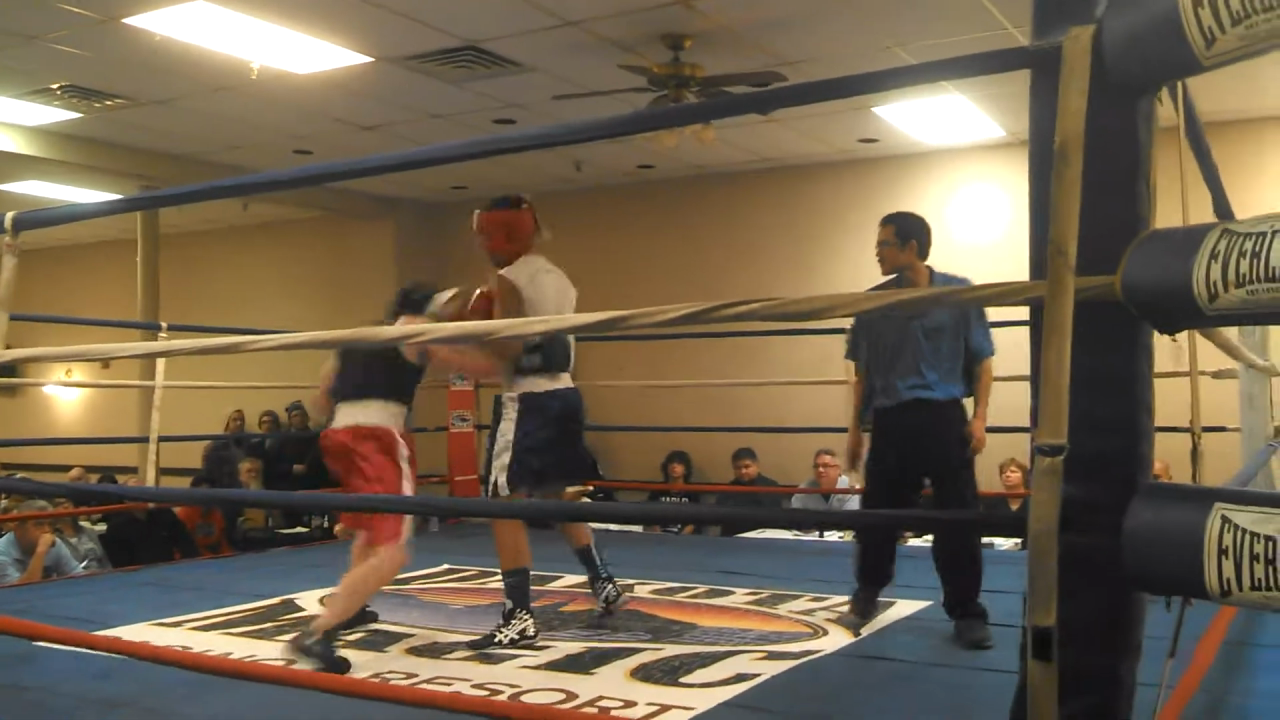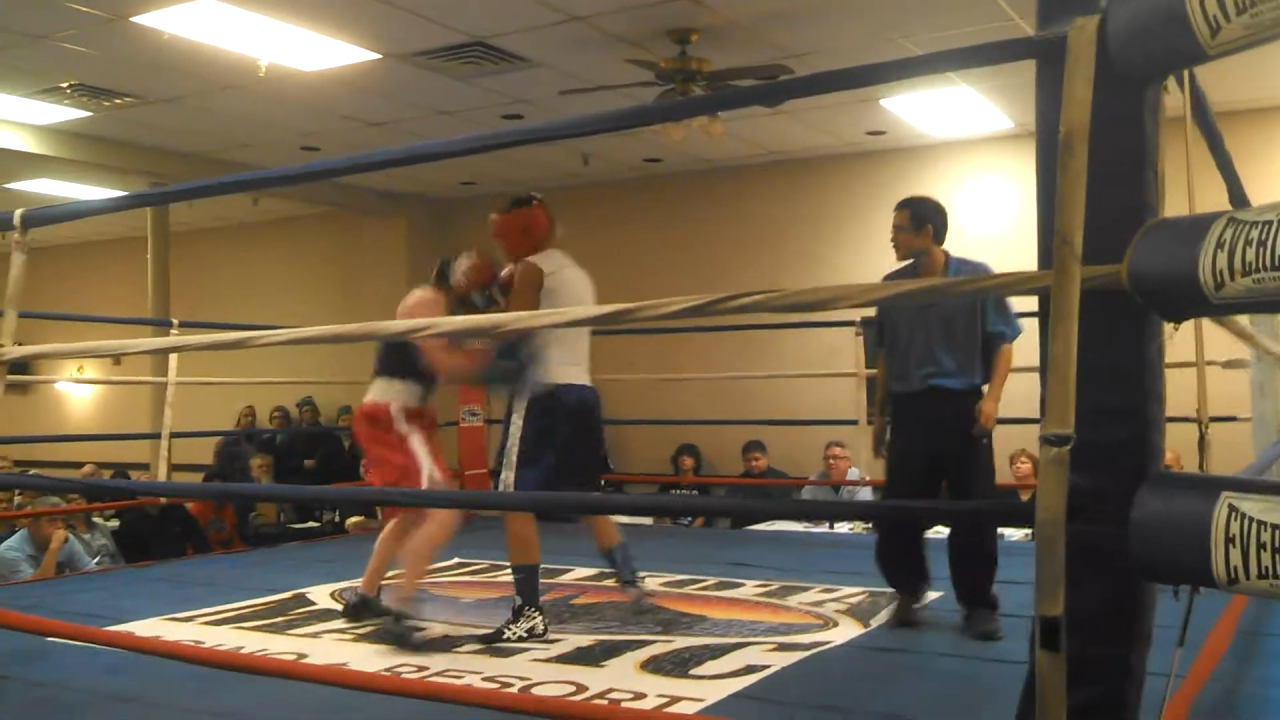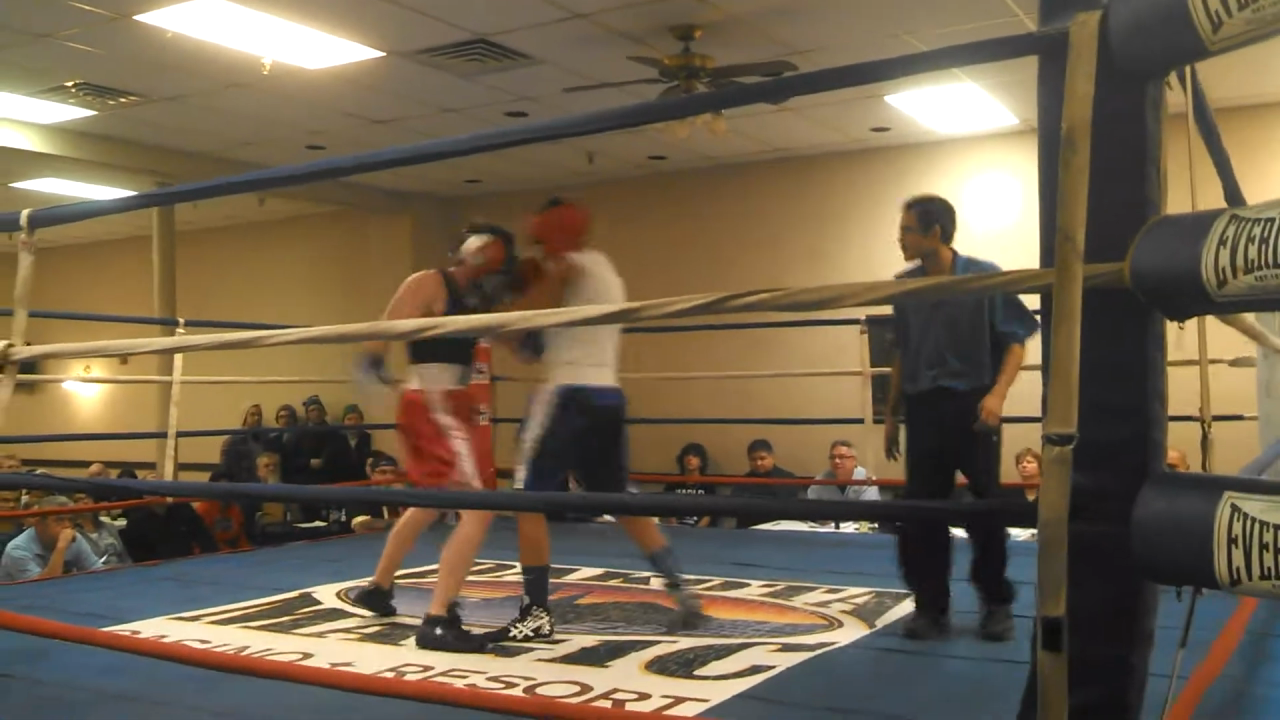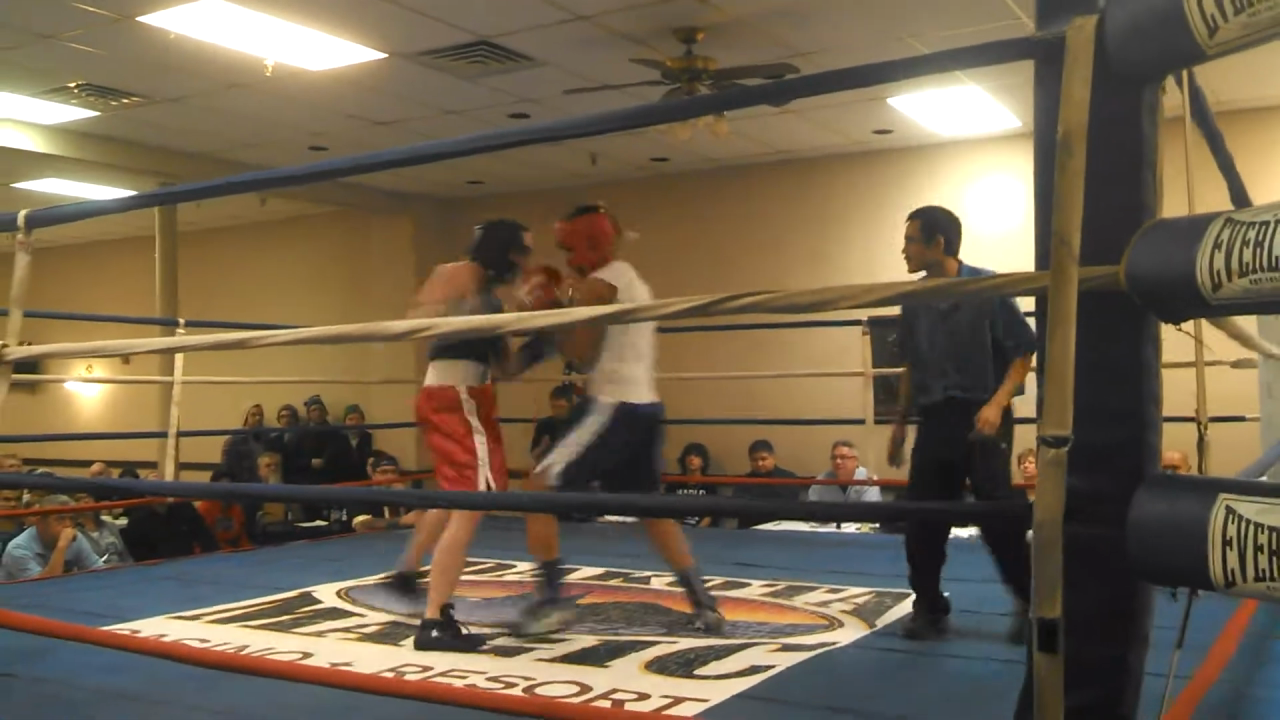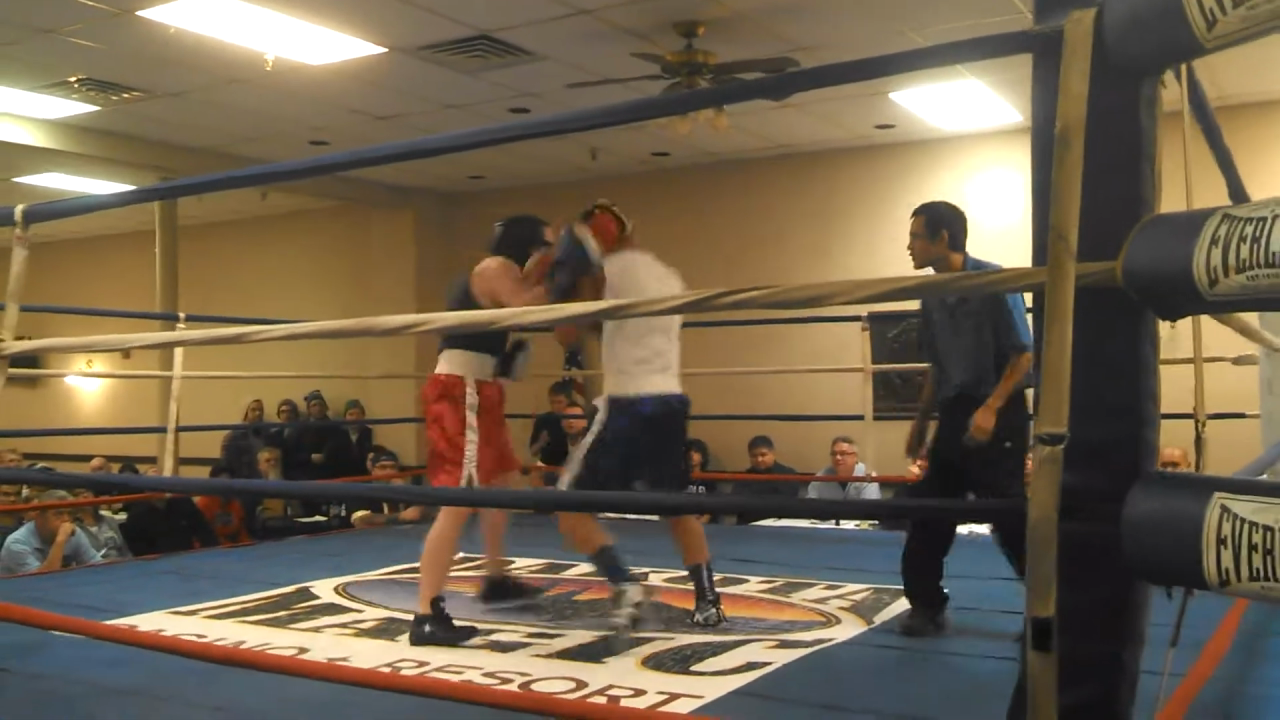
dt=0.1s
person 1, frame 1
left shoulder: (508, 281)
right shoulder: (561, 281)
left elbow: (506, 351)
left hip: (526, 401)
right hip: (564, 397)
left knee: (505, 507)
right knee: (553, 497)
left ankle: (519, 618)
right ankle: (602, 582)
person 1, frame 2
left shoulder: (531, 269)
right shoulder: (578, 276)
left hip: (542, 395)
right hip: (582, 394)
left knee: (517, 504)
right knee: (582, 498)
left ankle: (529, 615)
right ankle: (631, 581)
person 1, frame 3
left shoulder: (568, 266)
right shoulder: (607, 275)
left hip: (568, 396)
right hip: (607, 396)
left ankle: (537, 614)
right ankle: (679, 592)
person 1, frame 4
left shoulder: (602, 284)
right shoulder: (633, 284)
left elbow: (580, 354)
left hip: (614, 411)
right hip: (645, 410)
left knee: (538, 493)
right knee: (652, 511)
left ankle: (550, 604)
right ankle: (703, 606)
person 1, frame 5
left shoulder: (603, 271)
right shoulder: (669, 277)
left elbow: (568, 337)
left wrist: (563, 289)
left hip: (627, 406)
right hip: (670, 402)
left knee: (572, 504)
left ankle: (624, 586)
right ankle: (708, 601)
person 2, frame 1
left shoulder: (959, 294)
left elbow: (981, 362)
right elbow: (862, 370)
left wrist: (980, 417)
right wrist: (855, 427)
left hip: (944, 418)
right hip: (891, 422)
right knee: (878, 513)
left ankle: (967, 613)
right ankle: (869, 587)
person 2, frame 2
left shoulder: (976, 278)
right shoulder: (893, 287)
left elbow: (1002, 342)
right elbow: (886, 356)
left wrist: (992, 397)
right wrist: (879, 414)
left hip: (963, 407)
right hip: (909, 409)
left knee: (973, 511)
right knee: (900, 506)
left ankle: (978, 605)
right ankle: (909, 586)
person 2, frame 3
left shoulder: (985, 278)
left elbow: (1014, 342)
left wrist: (997, 393)
right wrist: (892, 415)
left hip: (972, 407)
right hip: (923, 409)
right knee: (921, 513)
left ankle: (996, 601)
right ankle: (931, 608)
person 2, frame 4
left shoulder: (991, 289)
right shoulder: (915, 300)
left elbow: (1023, 353)
left wrist: (996, 405)
right wrist: (900, 424)
left hip: (984, 418)
right hip: (935, 419)
left knee: (998, 514)
right knee: (924, 519)
left ankle: (1032, 602)
right ankle: (929, 609)
person 2, frame 5
right shoulder: (932, 294)
left elbow: (1022, 355)
left wrist: (990, 409)
right wrist: (921, 419)
left hip: (996, 416)
right hip: (954, 412)
left knee: (1009, 513)
right ankle: (926, 604)
person 3, frame 1
left shoulder: (358, 342)
right shoulder: (418, 327)
left elbow: (324, 401)
right elbow: (476, 365)
left hip: (339, 437)
right hip: (377, 440)
left knee: (373, 522)
right knee: (391, 552)
left ankle: (348, 607)
right ankle: (319, 633)
person 3, frame 2
left shoulder: (440, 310)
right shoulder: (426, 302)
right elbow: (444, 364)
right wrist: (484, 355)
left hip: (394, 416)
right hip: (389, 415)
left knee: (408, 512)
right knee: (445, 515)
left ankle: (364, 595)
right ankle: (397, 609)
person 3, frame 3
left shoulder: (472, 292)
right shoulder: (427, 284)
right elbow: (380, 334)
right wrist: (372, 361)
left hip: (445, 404)
right hip: (434, 406)
left knee: (430, 505)
right knee: (478, 511)
left ankle: (377, 587)
right ankle: (439, 621)
person 3, frame 4
left shoulder: (488, 292)
right shoulder: (457, 275)
left elbow: (502, 367)
right elbow: (422, 319)
left wrist: (533, 348)
left hip: (461, 398)
right hip: (453, 398)
left knee: (463, 497)
right knee: (470, 508)
left ankle: (408, 569)
right ankle: (434, 623)
person 3, frame 5
left shoulder: (498, 282)
right shoulder: (497, 269)
right elbow: (528, 309)
left wrist: (515, 346)
left hip: (473, 392)
right hip: (460, 390)
left knee: (505, 482)
right knee: (458, 504)
left ankle: (497, 580)
right ankle: (427, 618)
